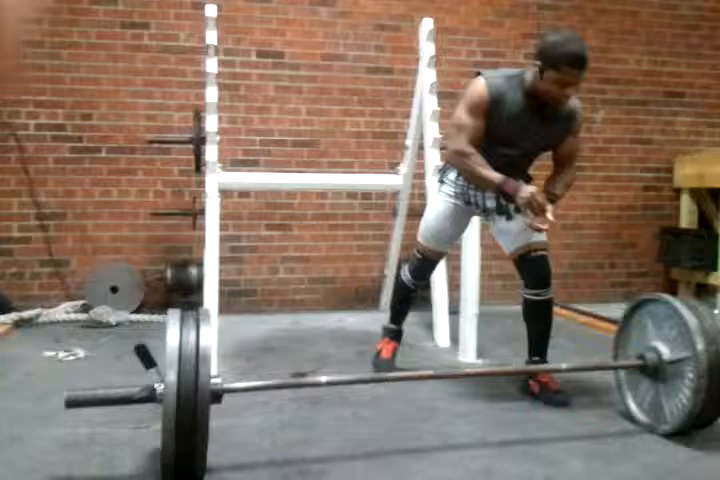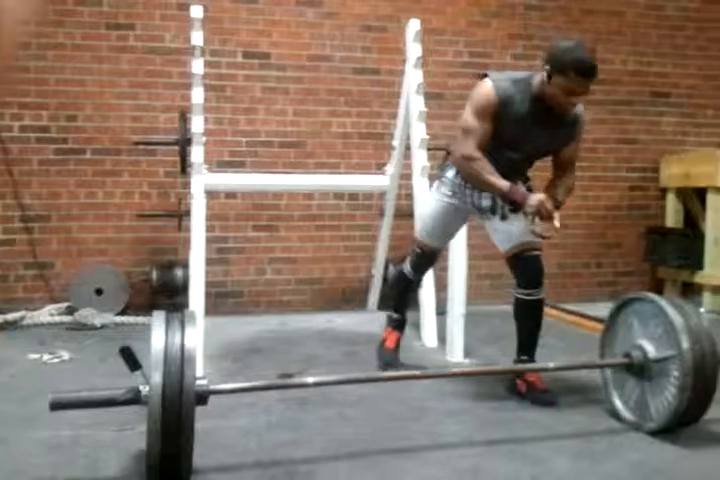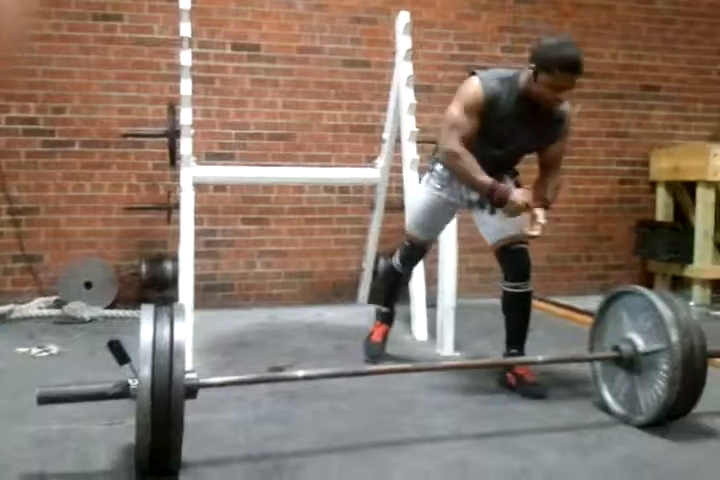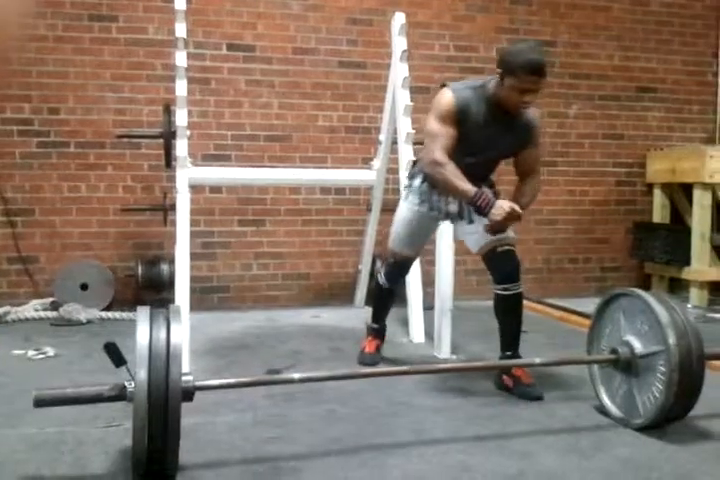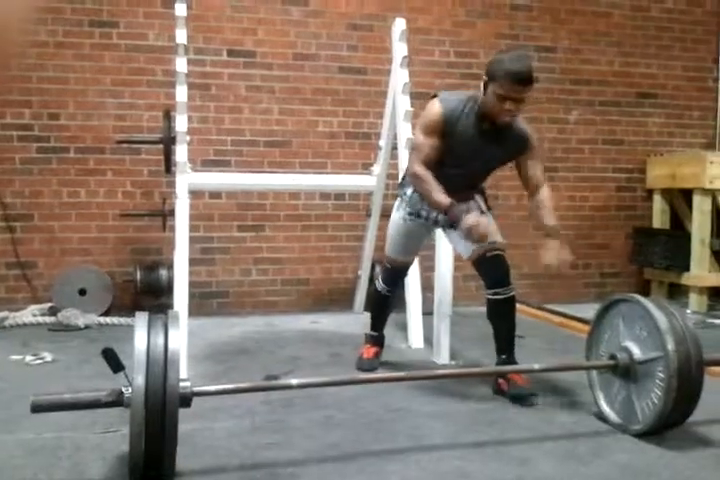
dt=0.2s
person 1, frame 1
left shoulder: (570, 112)
right shoulder: (488, 88)
left elbow: (566, 166)
right elbow: (458, 149)
left wrist: (548, 198)
right wrist: (510, 188)
left hip: (515, 189)
right hip: (463, 181)
left knee: (539, 272)
right knee: (423, 260)
left ankle: (536, 369)
right ankle: (391, 335)
person 1, frame 2
left shoulder: (573, 119)
right shoulder: (493, 91)
left elbow: (565, 171)
right elbow: (465, 155)
left wrist: (550, 205)
right wrist: (520, 197)
left hip: (511, 188)
right hip: (461, 180)
left knee: (531, 271)
right knee: (423, 257)
left ankle: (524, 369)
right ankle: (395, 324)
person 1, frame 3
left shoulder: (559, 116)
right shoulder: (482, 89)
left elbow: (551, 170)
right elbow: (450, 150)
left wrist: (538, 206)
right wrist: (503, 195)
left hip: (499, 181)
right hip: (449, 175)
left knee: (519, 265)
right knee: (412, 250)
left ankle: (515, 363)
right ankle: (383, 317)
person 1, frame 4
left shoulder: (528, 124)
right shoulder: (454, 100)
left elbow: (530, 177)
right elbow: (434, 161)
left wrist: (512, 211)
right wrist: (488, 205)
left hip: (478, 193)
right hip: (428, 187)
left knee: (508, 268)
right knee: (396, 264)
left ankle: (510, 364)
right ankle: (375, 332)
person 1, frame 5
left shoulder: (521, 137)
right shoulder: (442, 111)
left elbow: (538, 187)
right elbow: (417, 170)
left wrist: (551, 235)
right wrist: (458, 215)
left hip: (468, 199)
right hip: (420, 198)
left knee: (497, 272)
right knee: (393, 270)
left ankle: (507, 367)
right ankle: (375, 339)
